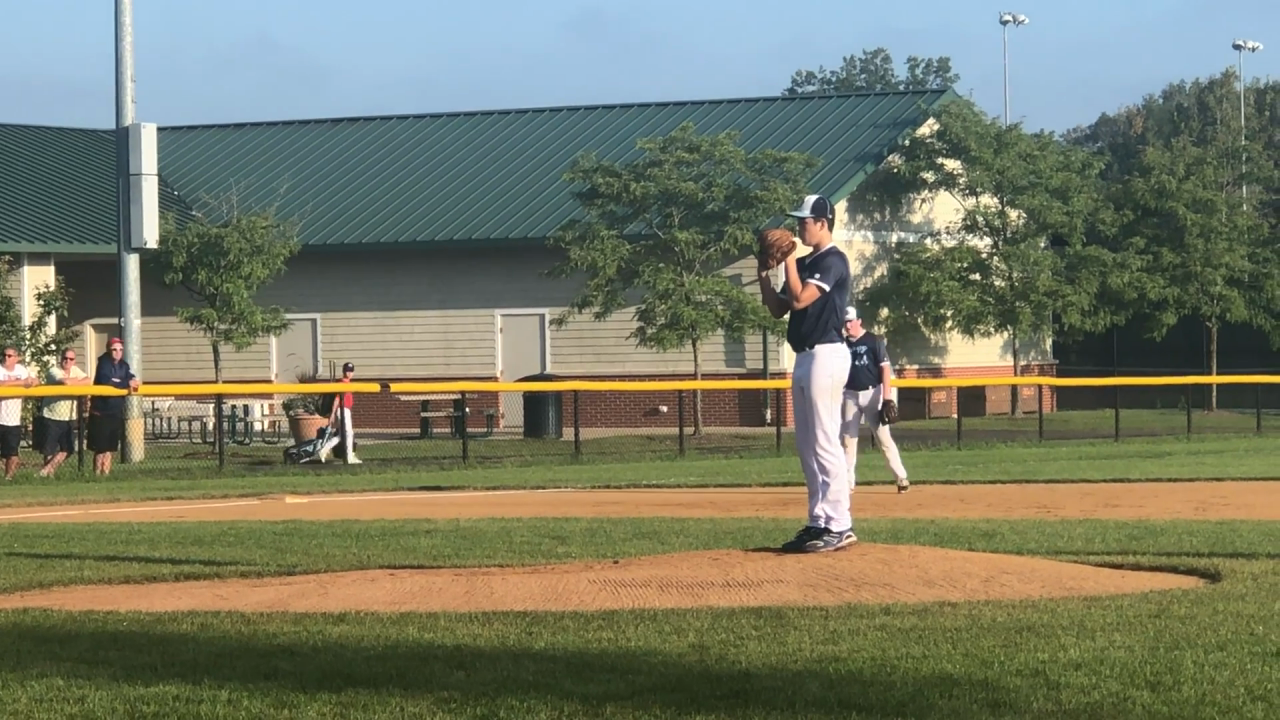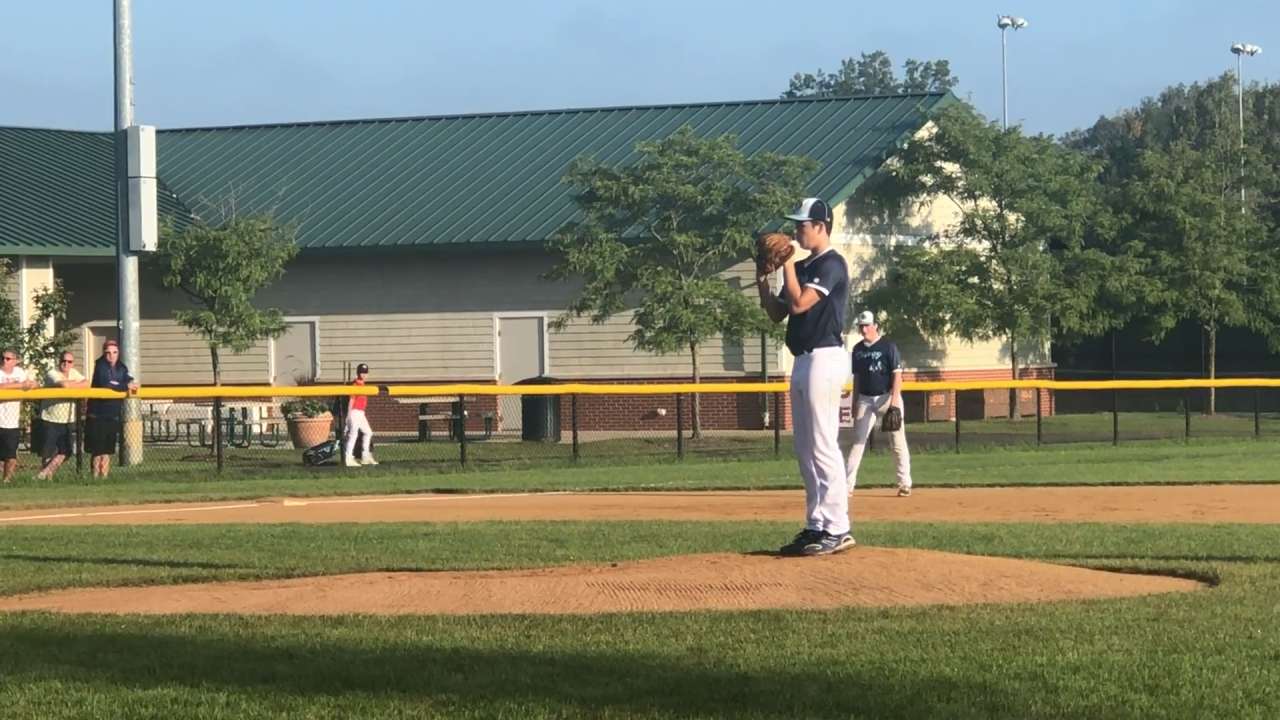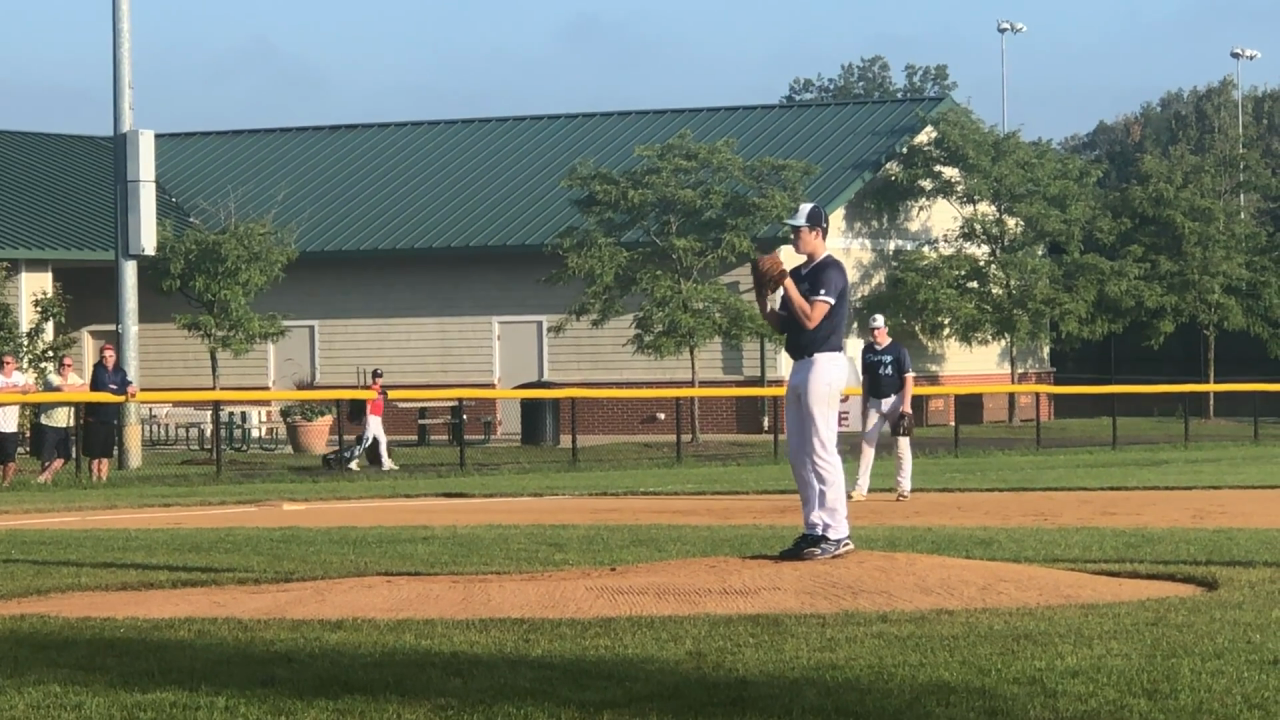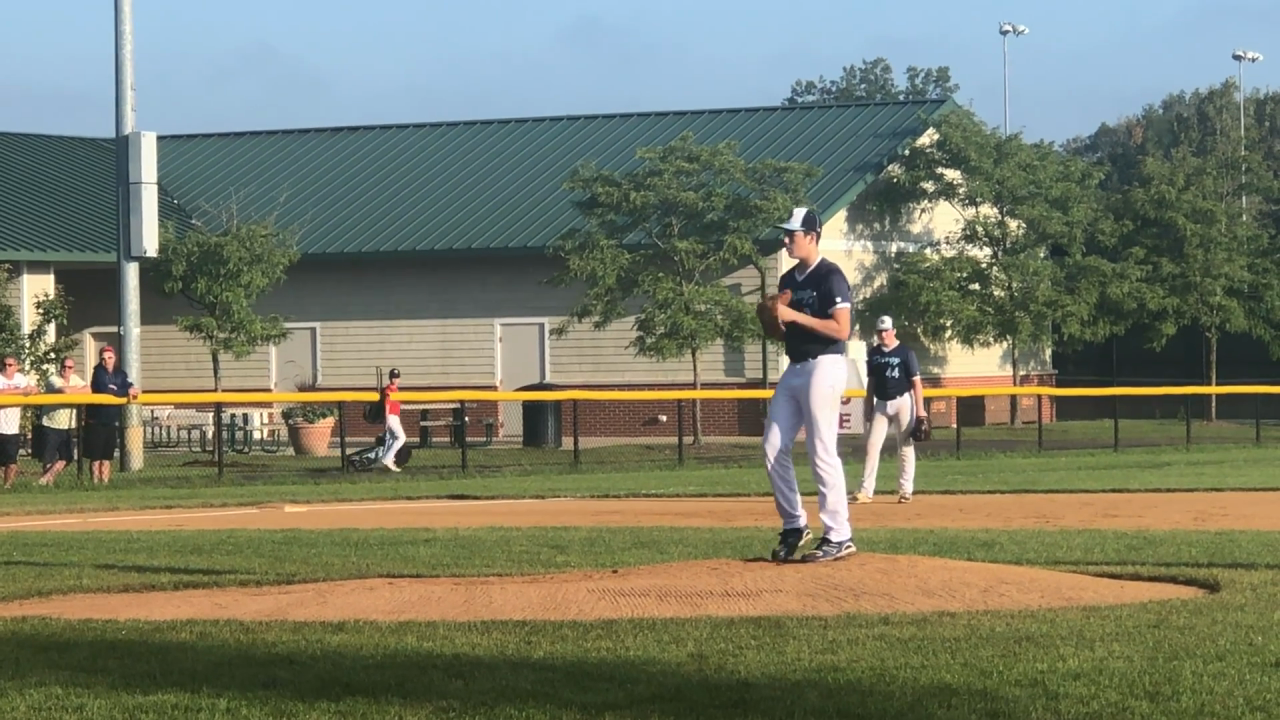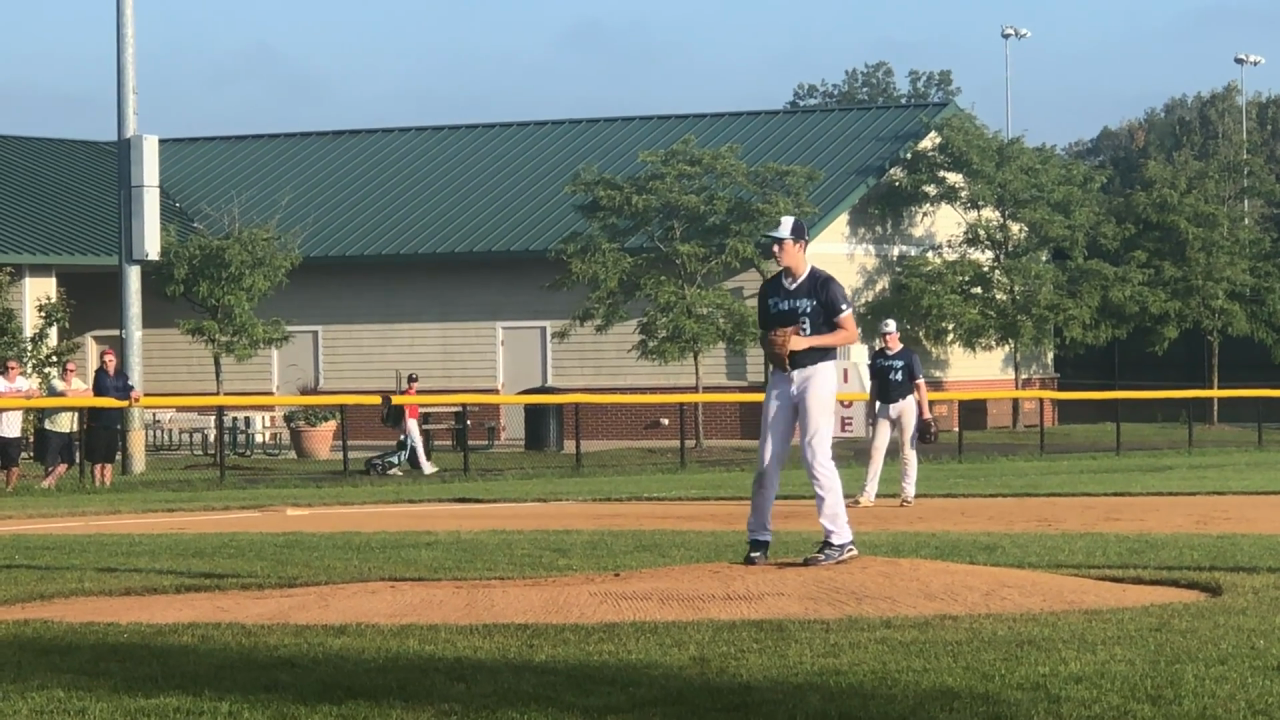
dt=0.2s
person 1, frame 1
left shoulder: (832, 260)
right shoulder: (804, 263)
left elbow: (799, 300)
right elbow: (777, 309)
left wrist: (788, 259)
right wrist: (764, 271)
left hip: (825, 357)
right hip: (804, 358)
left knee: (825, 443)
right knee: (807, 446)
left ankle: (839, 525)
right ankle: (818, 522)
person 1, frame 2
left shoulder: (831, 264)
right shoulder: (803, 266)
left elbow: (799, 304)
right elbow: (777, 313)
left wrist: (787, 264)
right wrist: (763, 276)
left hip: (823, 360)
right hip: (803, 362)
left knee: (823, 447)
right knee: (805, 449)
left ankle: (837, 529)
right ankle: (817, 526)
person 1, frame 3
left shoulder: (830, 271)
right shoulder: (799, 273)
left elbow: (810, 319)
right elbow: (781, 326)
left wrist: (786, 281)
right wrist: (762, 294)
left hip: (822, 366)
right hip: (800, 367)
left knee: (821, 452)
right knee: (799, 454)
left ankle: (837, 535)
right ankle: (814, 531)
person 1, frame 4
left shoulder: (830, 276)
right shoulder: (788, 279)
left elbow: (841, 330)
left wrist: (795, 315)
right wrist: (774, 321)
left hip: (823, 368)
right hip: (794, 369)
left knee: (822, 453)
right knee: (773, 448)
left ankle: (838, 537)
right ankle: (794, 525)
person 1, frame 5
left shoulder: (824, 285)
right shoulder: (769, 288)
left elbow: (850, 333)
left wrist: (806, 341)
right wrist: (770, 345)
left hip: (815, 376)
right hip: (780, 378)
left knee: (817, 458)
right knee: (768, 459)
left ankle: (840, 540)
right ankle: (760, 538)
